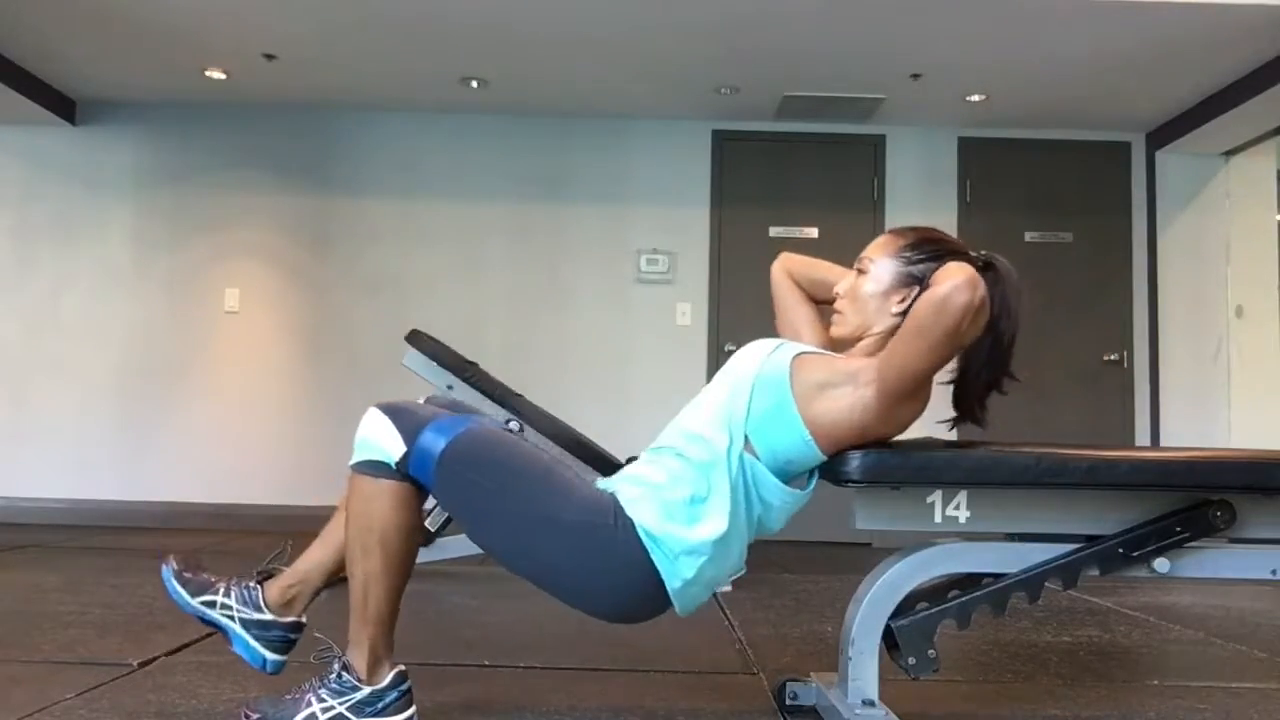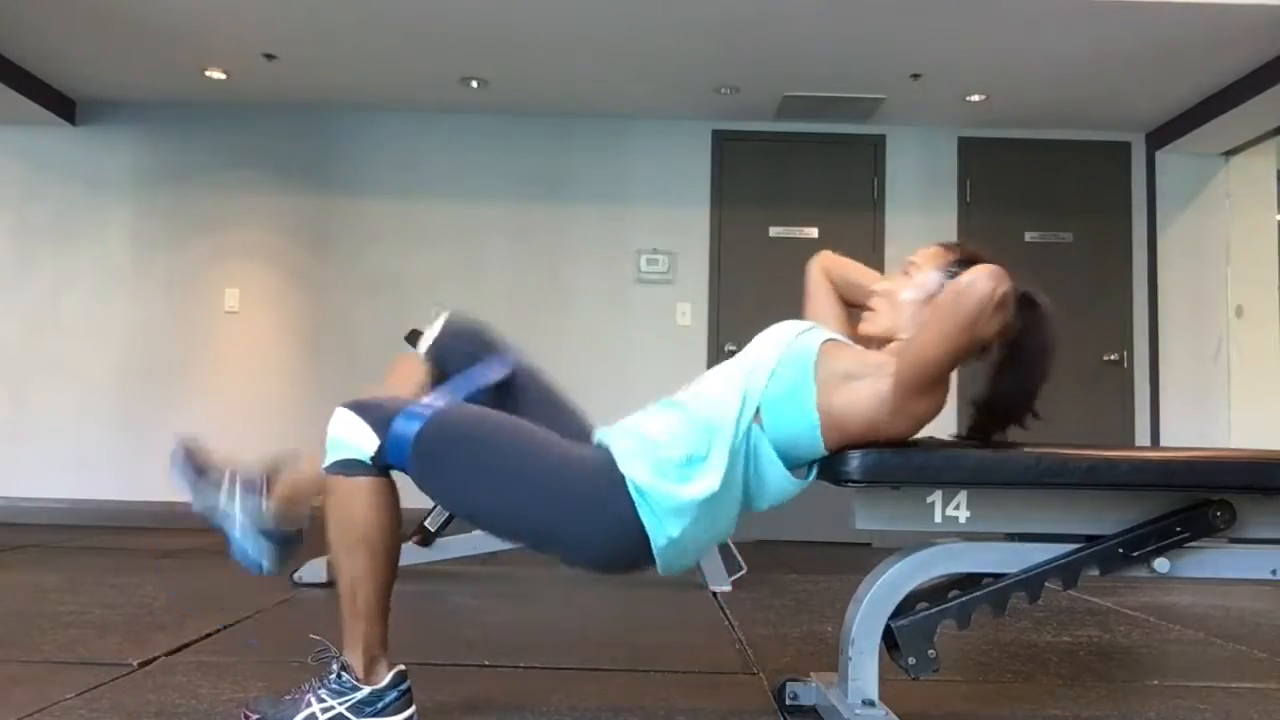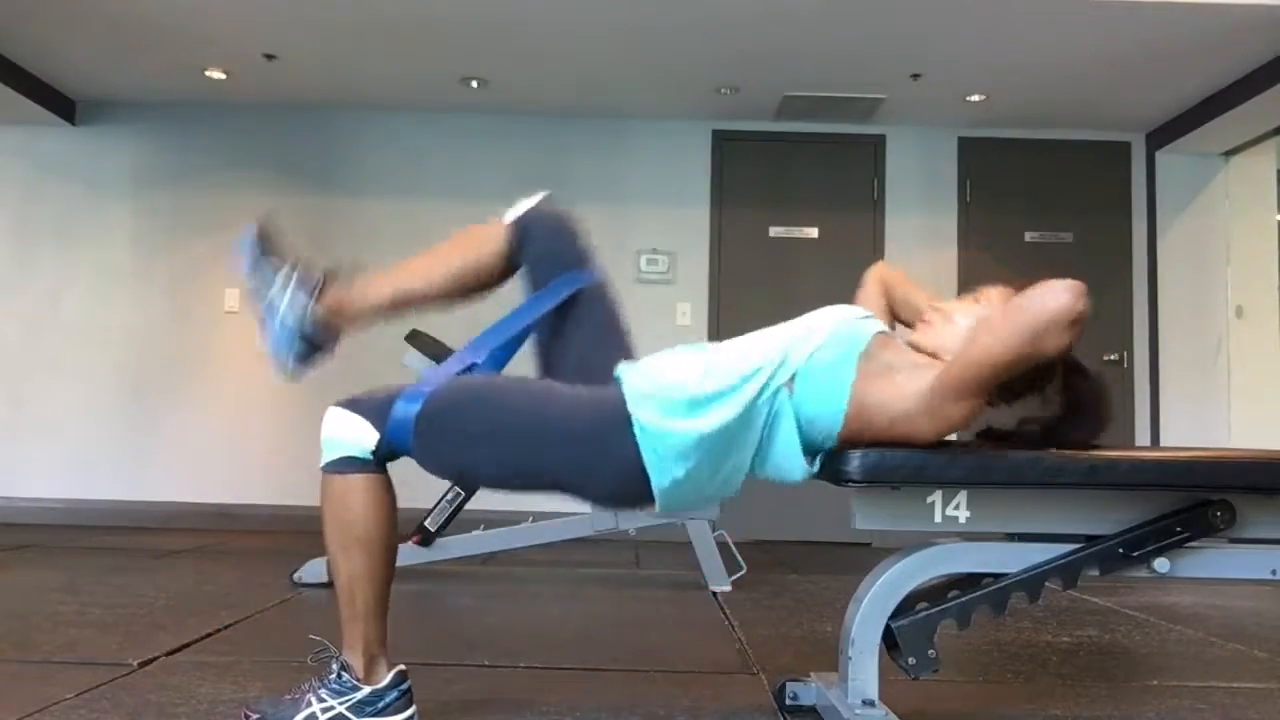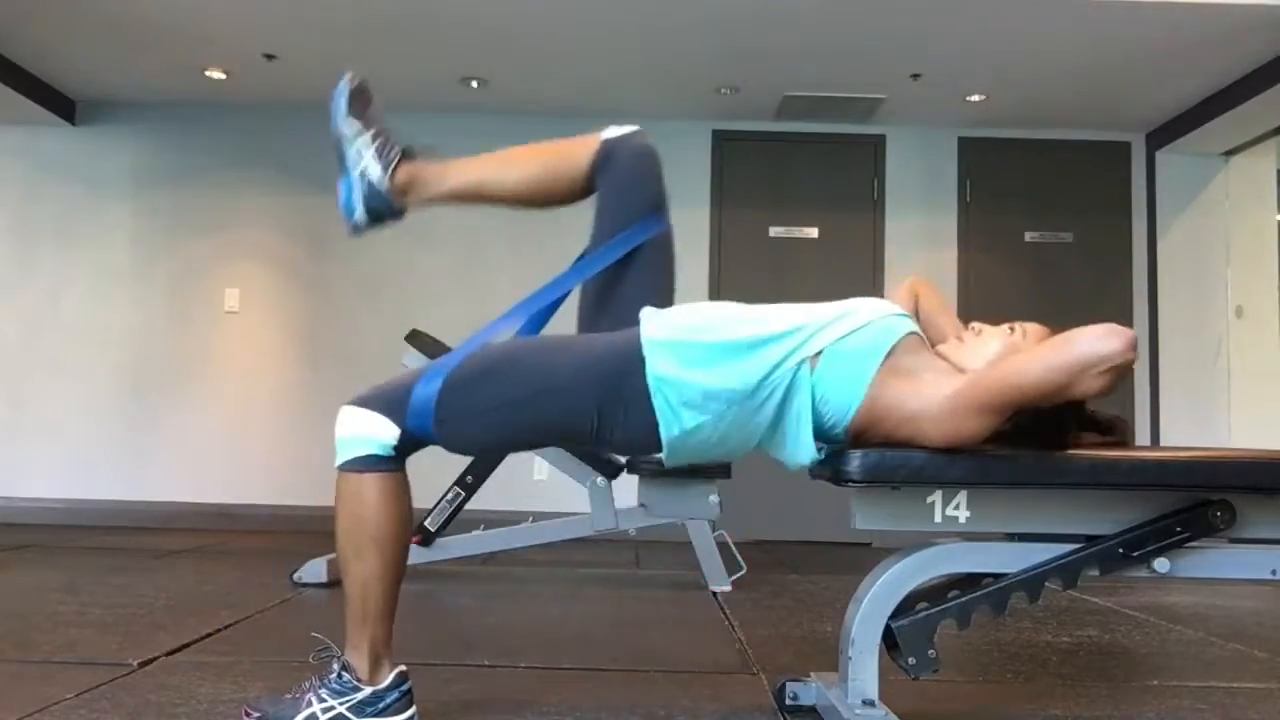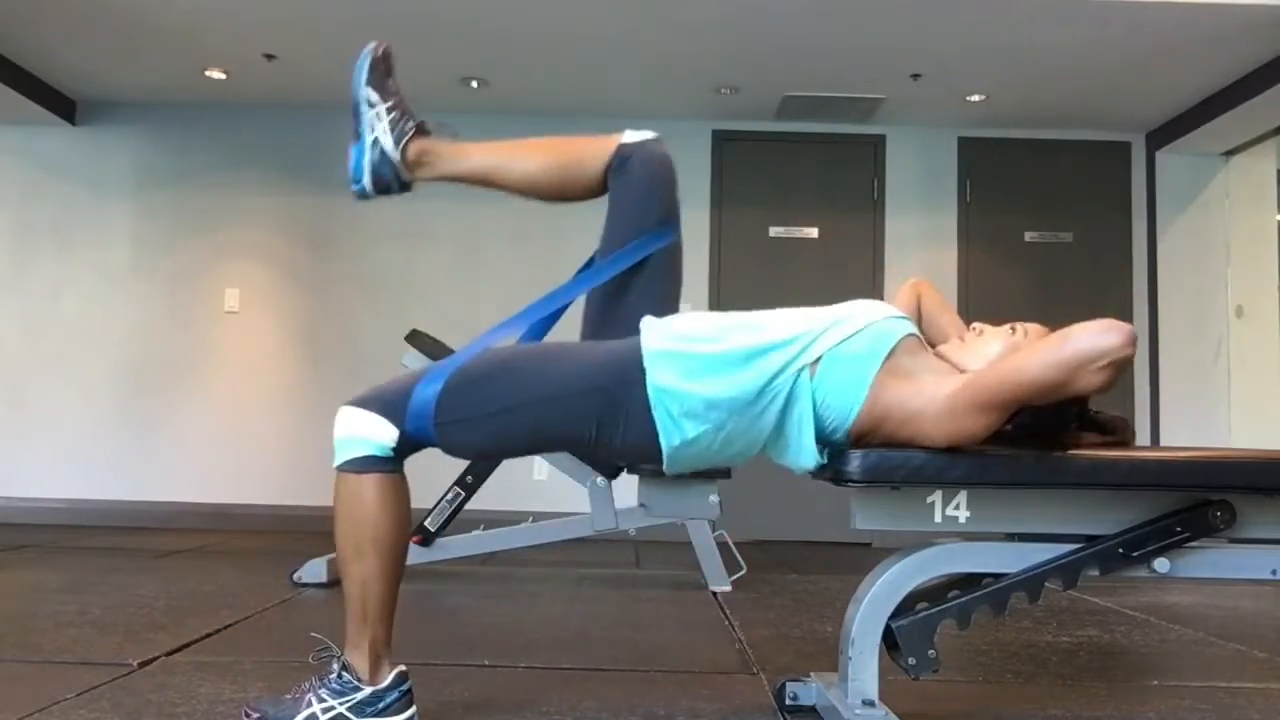
dt=0.2s
person 1, frame 1
left shoulder: (880, 392)
right shoulder: (831, 363)
left elbow: (966, 291)
right elbow: (787, 265)
left wrist: (912, 283)
right wrist: (867, 284)
left hip: (629, 550)
right hip: (620, 511)
left knee: (390, 430)
right knee: (426, 428)
right ankle: (272, 612)
person 1, frame 2
left shoulder: (899, 391)
right shoulder: (851, 359)
left elbow: (991, 286)
right elbow: (822, 263)
left wrist: (933, 290)
right wrist: (886, 296)
left hip: (626, 499)
right hip: (615, 463)
left knee: (361, 428)
right knee: (448, 342)
right ankle: (275, 508)
person 1, frame 3
left shoulder: (933, 394)
right shoulder: (906, 360)
left elbow: (1061, 302)
right elbow: (881, 278)
left wrist: (986, 321)
right wrist: (932, 320)
left hip: (629, 437)
right hip: (634, 401)
left knee: (357, 427)
right knee: (539, 225)
right ankle: (324, 312)
person 1, frame 4
left shoulder: (957, 406)
right shoulder: (937, 366)
left elbow: (1111, 344)
right elbow: (912, 288)
left wrist: (987, 356)
right wrist: (956, 332)
left hip: (642, 384)
right hip: (651, 351)
left knee: (371, 423)
right knee: (626, 155)
right ankle: (398, 181)
person 1, frame 5
left shoulder: (957, 407)
right shoulder: (926, 365)
left elbow: (1110, 339)
right elbow: (918, 287)
left wrist: (995, 348)
right wrist: (962, 332)
left hip: (644, 391)
right hip: (651, 359)
left knee: (369, 426)
right knee: (640, 161)
right ankle: (407, 156)
